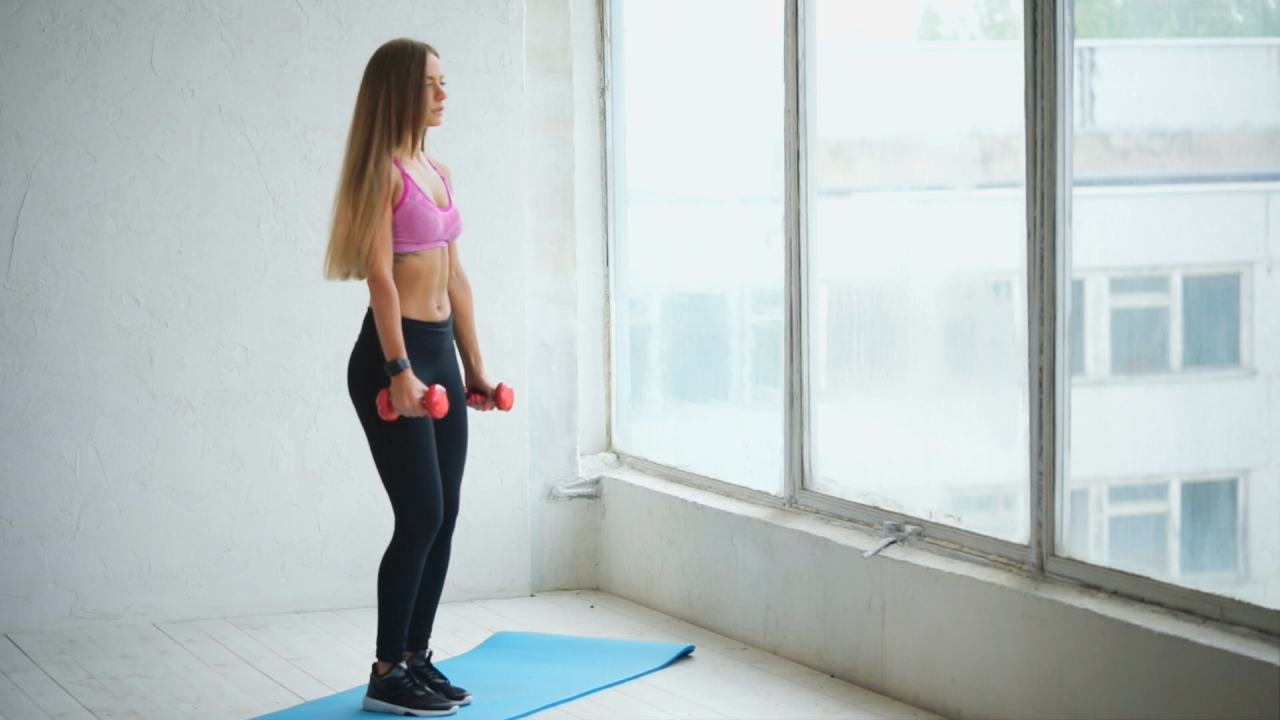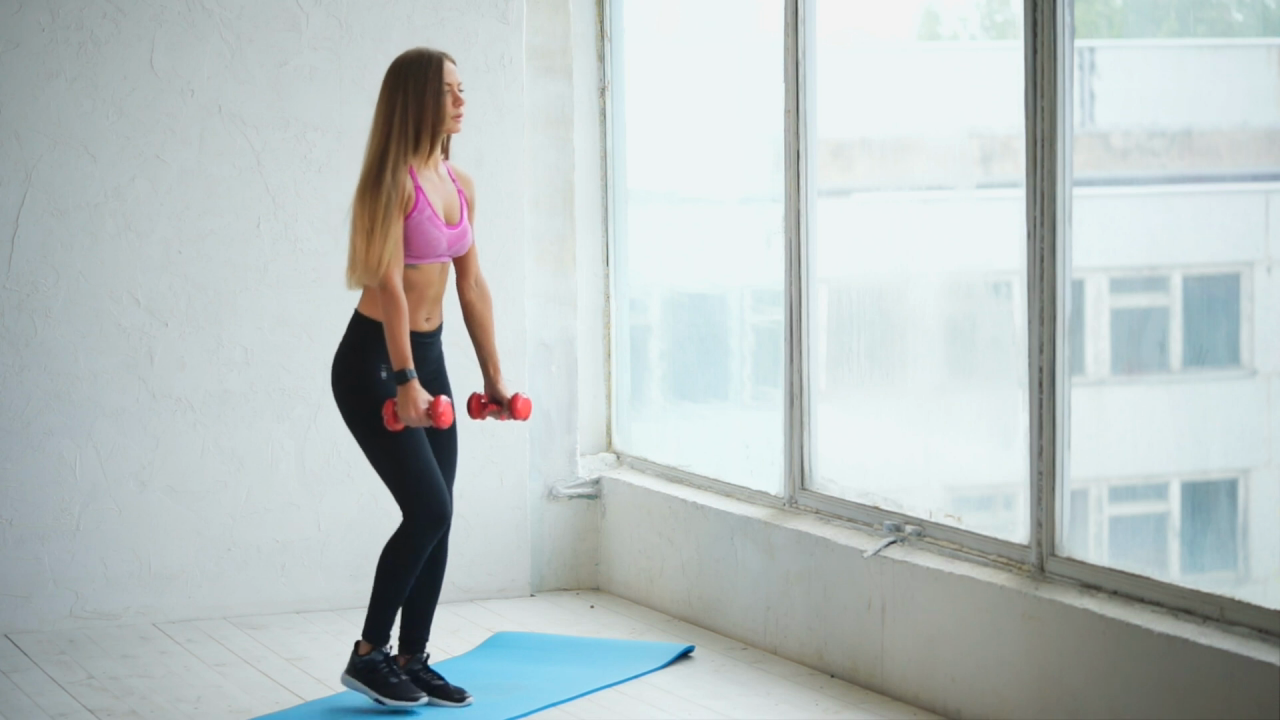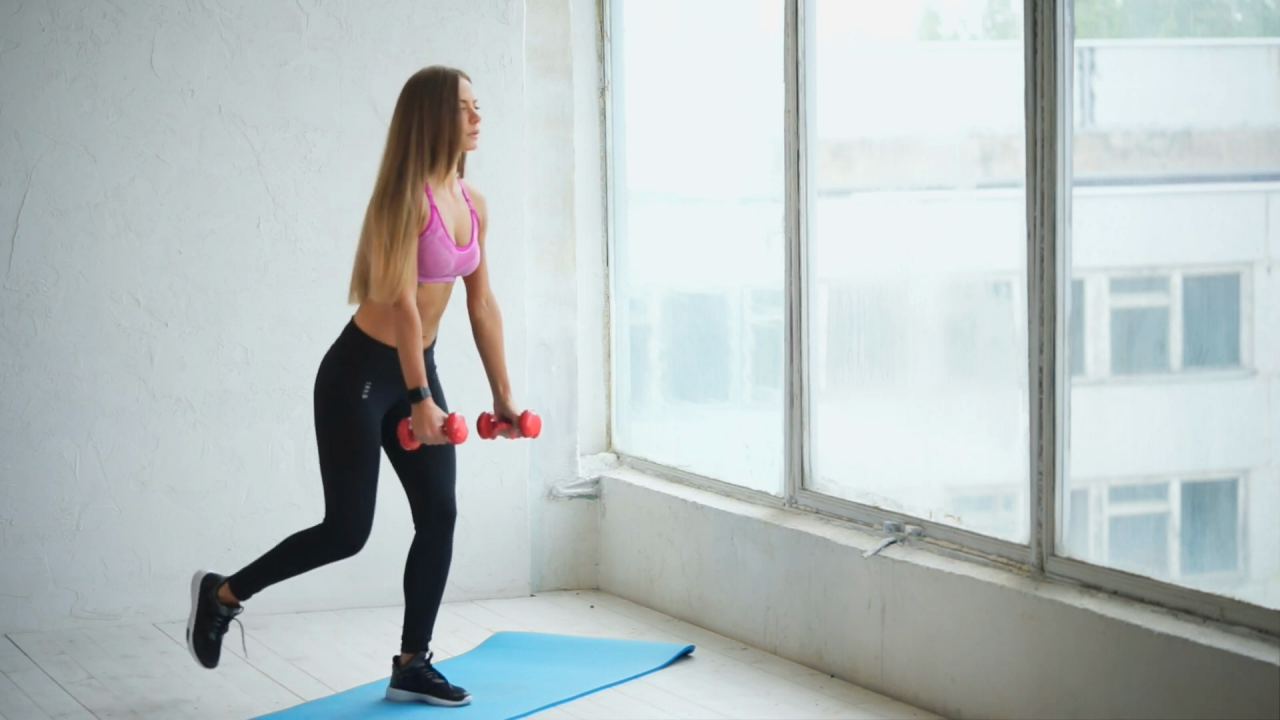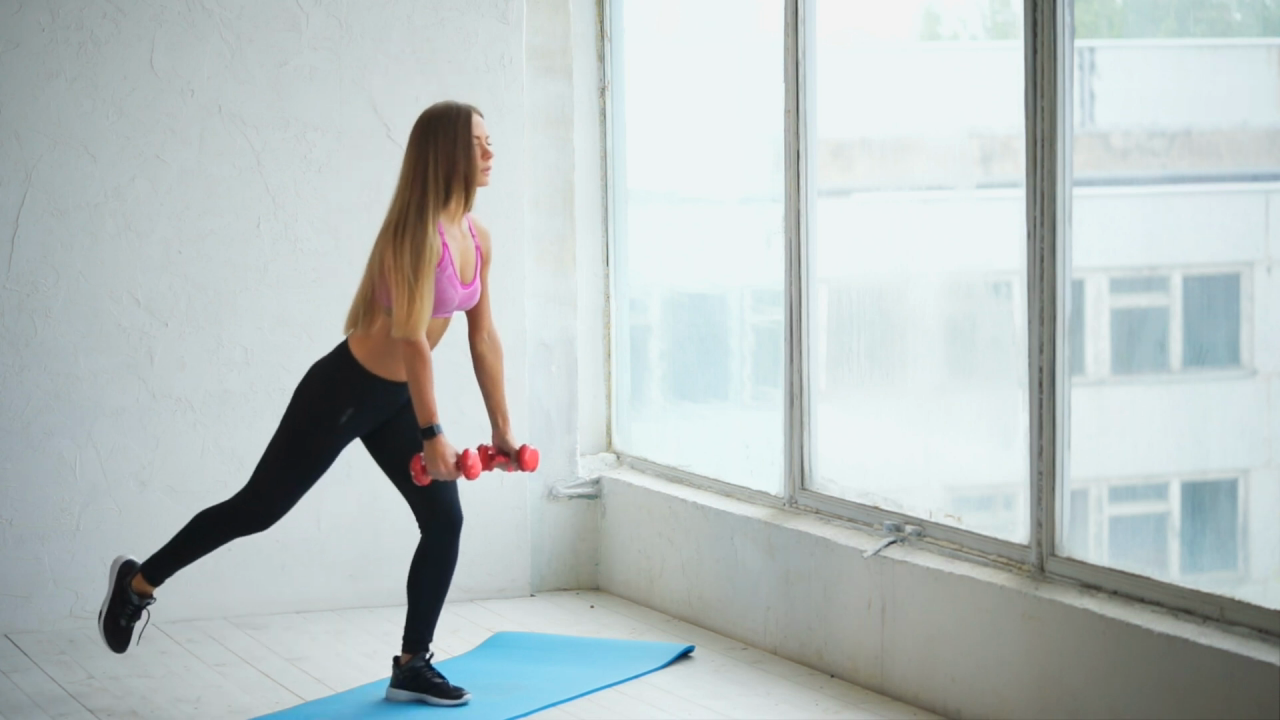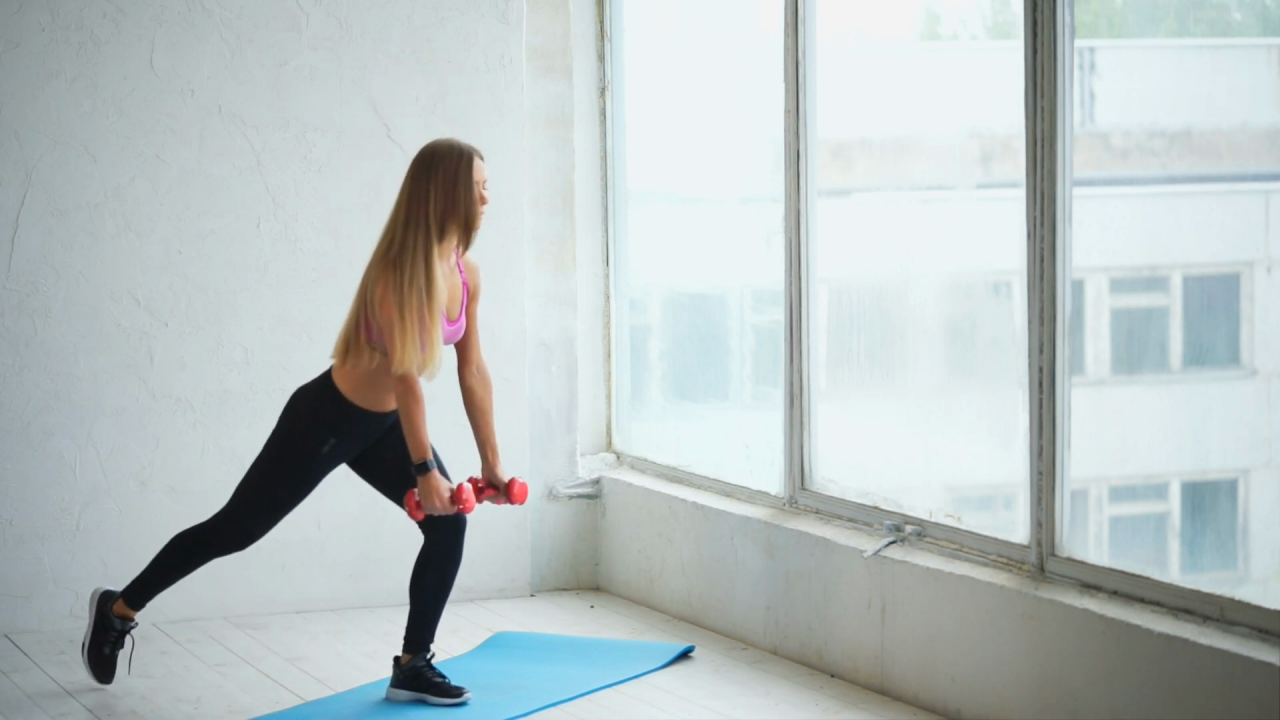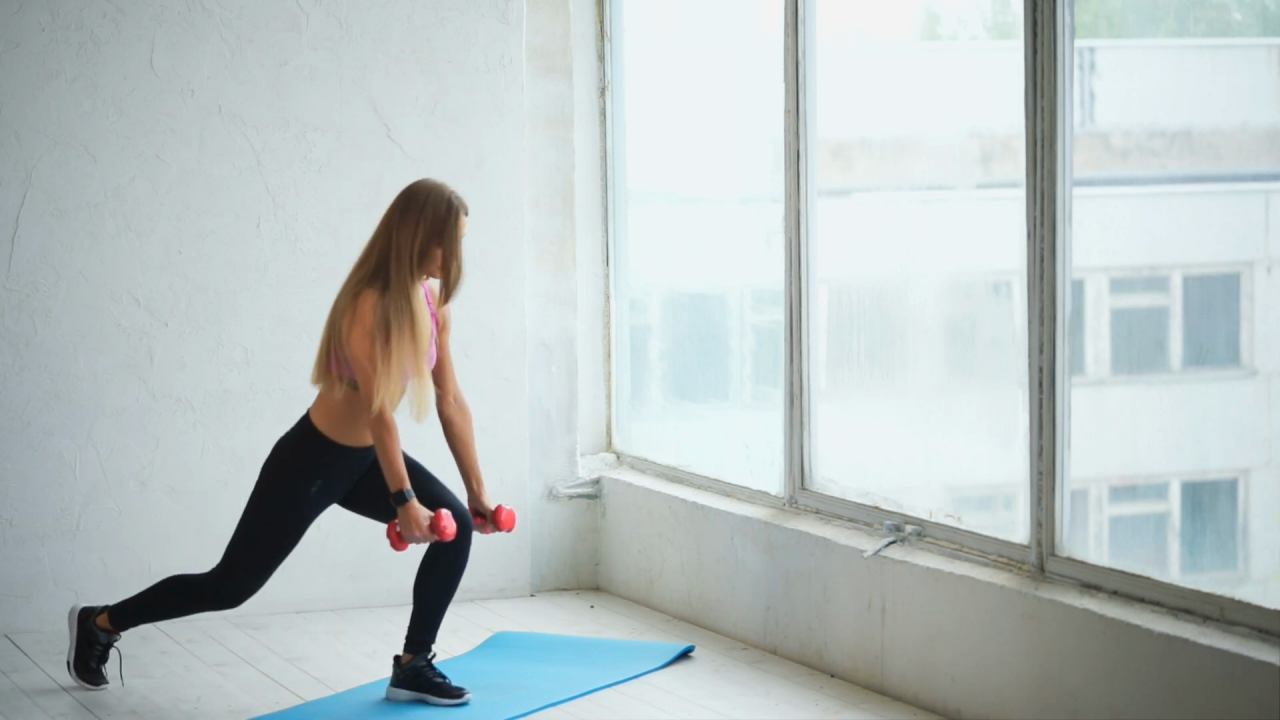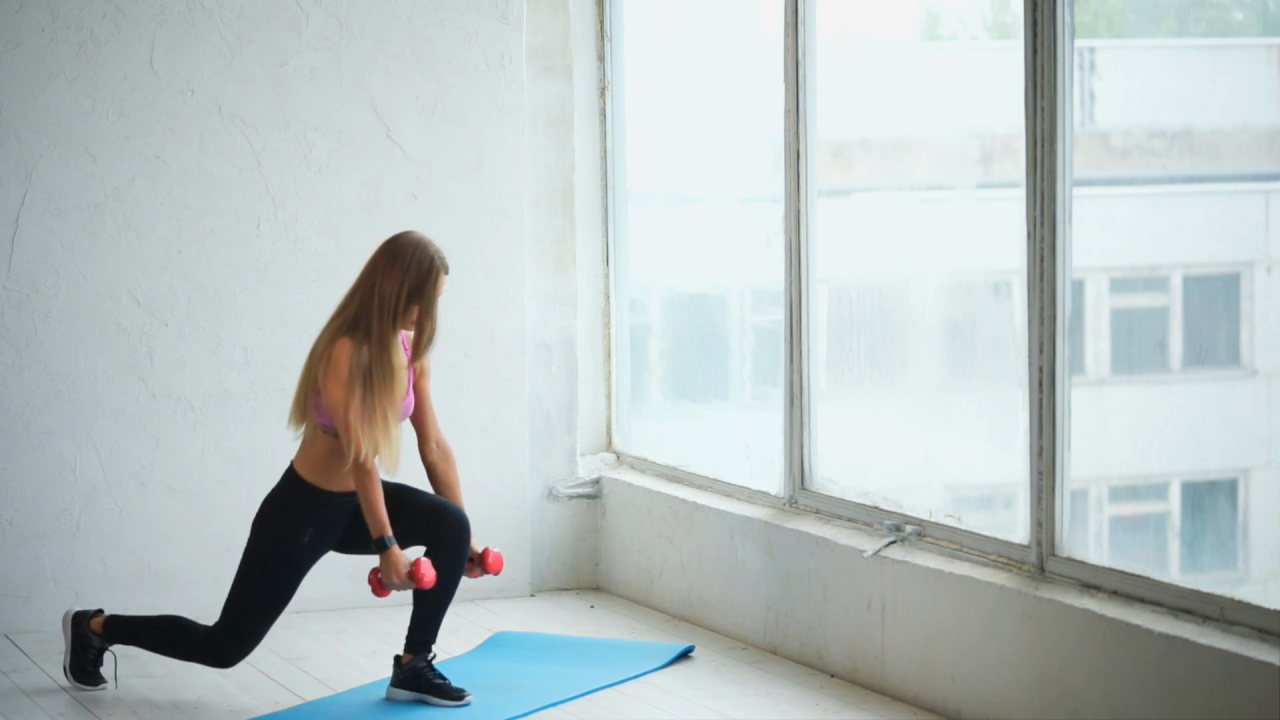
dt=0.4s
person 1, frame 1
left shoulder: (437, 171)
right shoulder: (379, 173)
right elbow: (380, 277)
left wrist: (473, 368)
right wrist: (398, 371)
left hip: (438, 353)
right hip: (392, 358)
left knee: (443, 518)
right knee: (419, 519)
left ankle: (415, 658)
person 1, frame 2
left shoulder: (460, 183)
right shoulder: (392, 182)
left elbow: (472, 286)
right elbow: (388, 286)
left wrist: (493, 377)
right wrist: (403, 380)
left hip: (427, 356)
right hip: (372, 362)
left knee: (436, 517)
right knee: (428, 510)
left ankle: (411, 660)
right ankle: (369, 655)
person 1, frame 3
left shoulder: (473, 202)
right shoulder: (408, 199)
left elbow: (482, 304)
right elbow: (402, 303)
left wrist: (503, 394)
right wrist: (419, 400)
left hip: (417, 369)
right hip: (361, 372)
left knee: (440, 518)
right knee: (348, 530)
left ankle: (412, 664)
right ankle: (224, 594)
person 1, frame 4
left shoulder: (479, 238)
right shoulder: (415, 233)
left elbow: (484, 338)
right elbow: (412, 340)
left wrist: (501, 428)
right wrist: (433, 435)
left hip: (395, 398)
right hip: (342, 391)
left knee: (445, 521)
right knee: (258, 508)
left ankle: (412, 665)
right ankle: (137, 581)
person 1, frame 5
left shoulder: (467, 272)
right shoulder: (403, 269)
left elbow: (473, 371)
right elbow: (405, 376)
left wrist: (490, 462)
right wrist: (425, 468)
left hip: (380, 424)
right hip: (326, 419)
left knee: (449, 524)
right knee: (234, 529)
left ankle: (413, 666)
right ankle: (117, 609)
person 1, frame 6
left shoulder: (434, 303)
right shoulder: (369, 304)
left elbow: (451, 401)
right elbow: (379, 410)
left wrist: (477, 490)
right wrist: (404, 500)
left hip: (363, 459)
right hip: (311, 461)
left knee: (456, 526)
right knee: (231, 585)
left ankle: (413, 665)
right ankle: (99, 624)
person 1, frame 7
left shoulder: (411, 350)
right shoulder: (344, 352)
left elbow: (434, 445)
right elbow: (358, 458)
left wrist: (467, 534)
right wrist: (386, 545)
left hip: (351, 502)
right hip: (301, 509)
left knee: (450, 530)
right knee: (226, 644)
left ankle: (413, 667)
right ankle: (93, 628)
